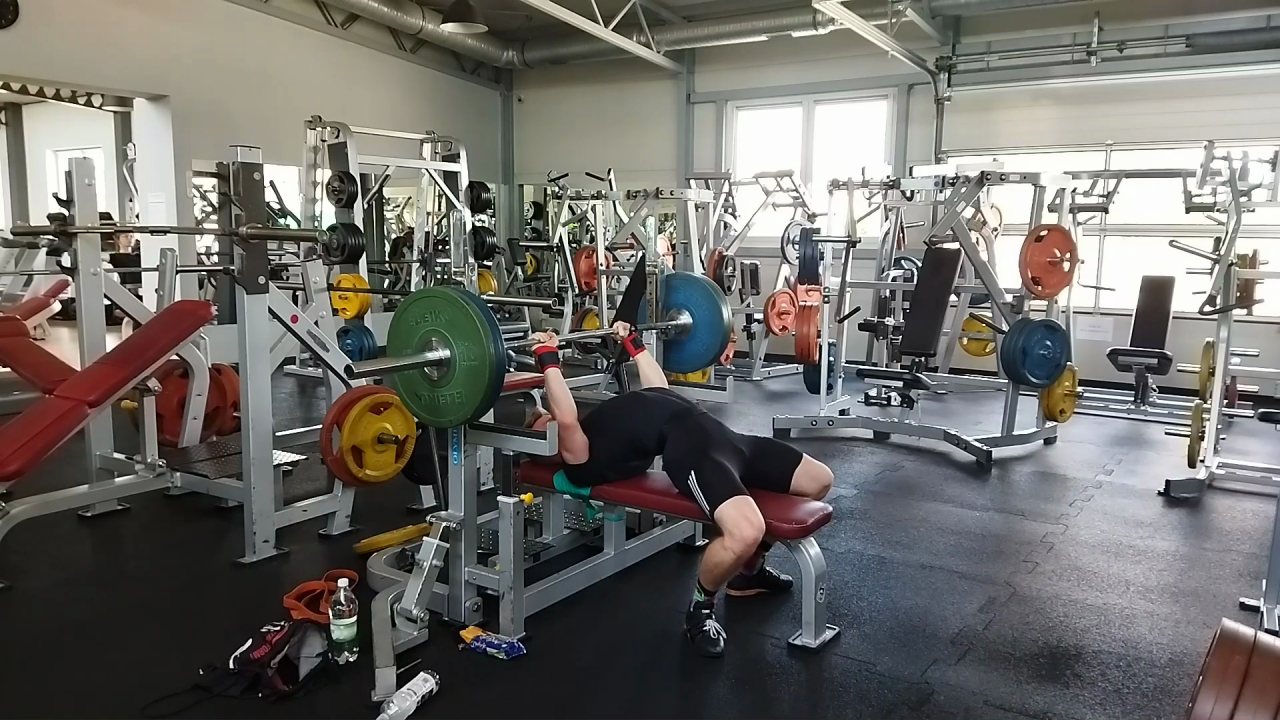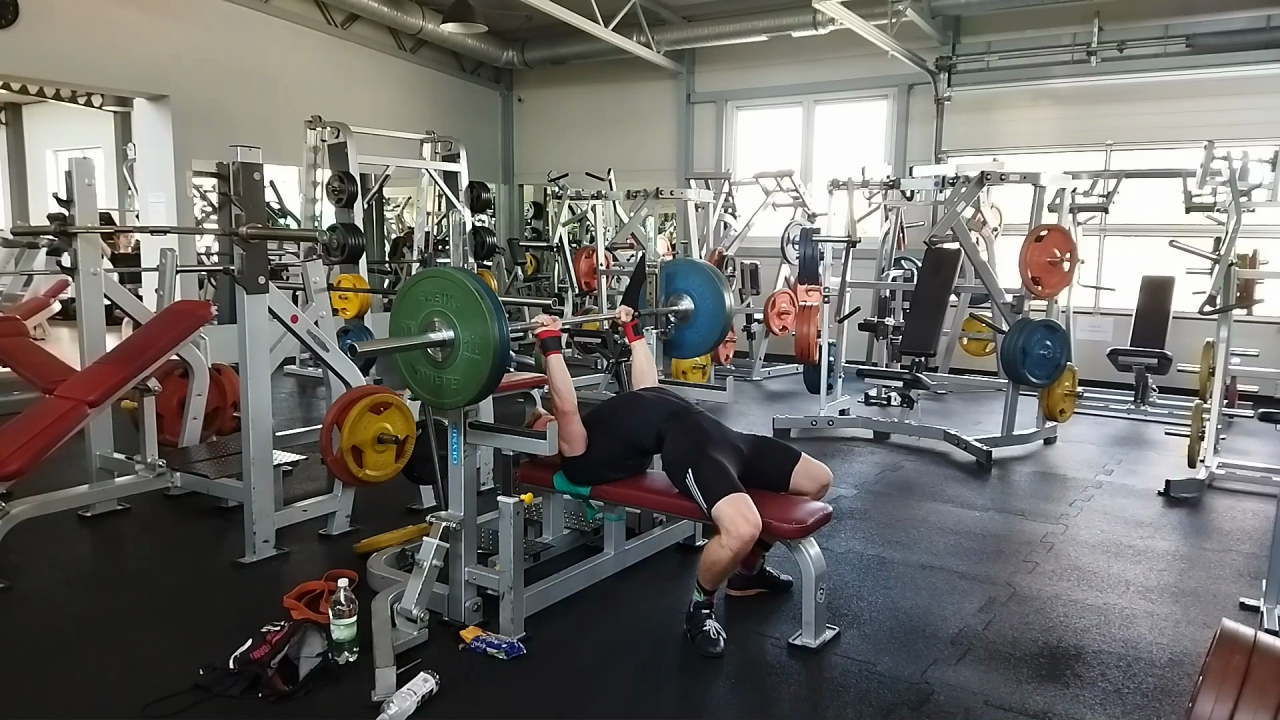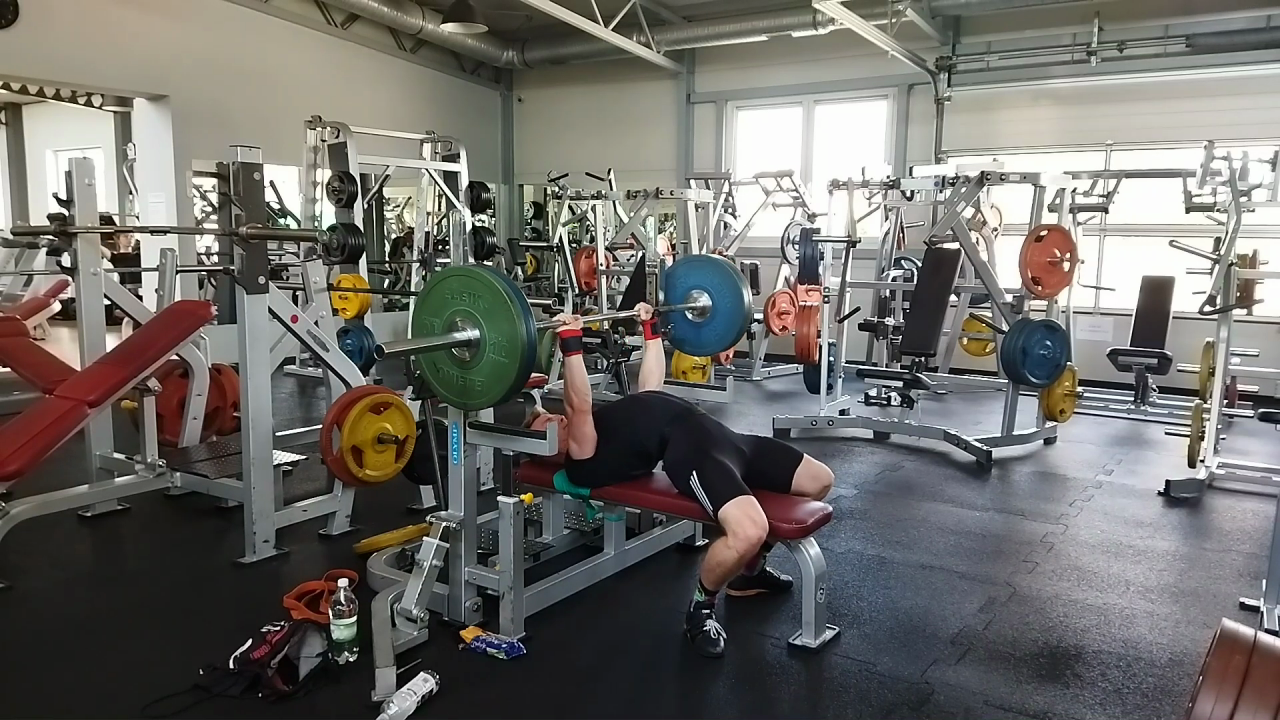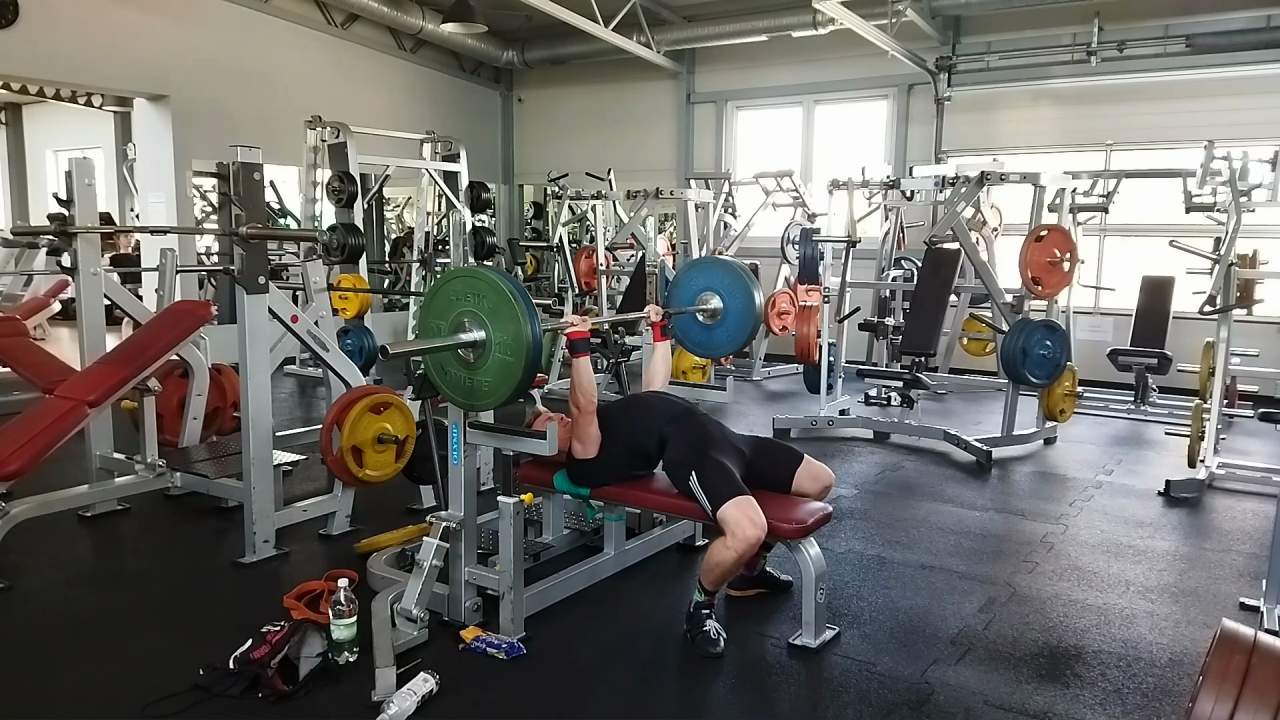
dt=0.4s
person 1, frame 1
left shoulder: (604, 430)
right shoulder: (581, 460)
left elbow: (659, 389)
right elbow: (567, 419)
left wrist: (632, 343)
right wrist: (548, 360)
left knee: (819, 481)
right knee: (745, 533)
left ankle: (749, 572)
right ankle: (701, 606)
person 1, frame 2
left shoulder: (603, 431)
right shoulder: (579, 457)
left elbow: (647, 385)
right elbow: (566, 408)
left wrist: (632, 330)
right wrist: (550, 343)
left knee: (818, 481)
right knee: (743, 531)
left ankle: (748, 571)
right ankle: (701, 606)
person 1, frame 3
left shoulder: (609, 429)
right shoulder: (582, 460)
left elbow: (651, 388)
right elbow: (579, 406)
left wrist: (650, 328)
right wrist: (570, 344)
left knee: (820, 482)
right knee: (749, 532)
left ankle: (749, 573)
right ankle: (701, 606)
person 1, frame 4
left shoulder: (612, 427)
right shoulder: (584, 459)
left elbow: (655, 387)
right elbow: (585, 406)
left wrist: (660, 329)
right wrist: (579, 346)
left knee: (820, 483)
right knee: (747, 533)
left ankle: (749, 572)
right ankle: (701, 606)
